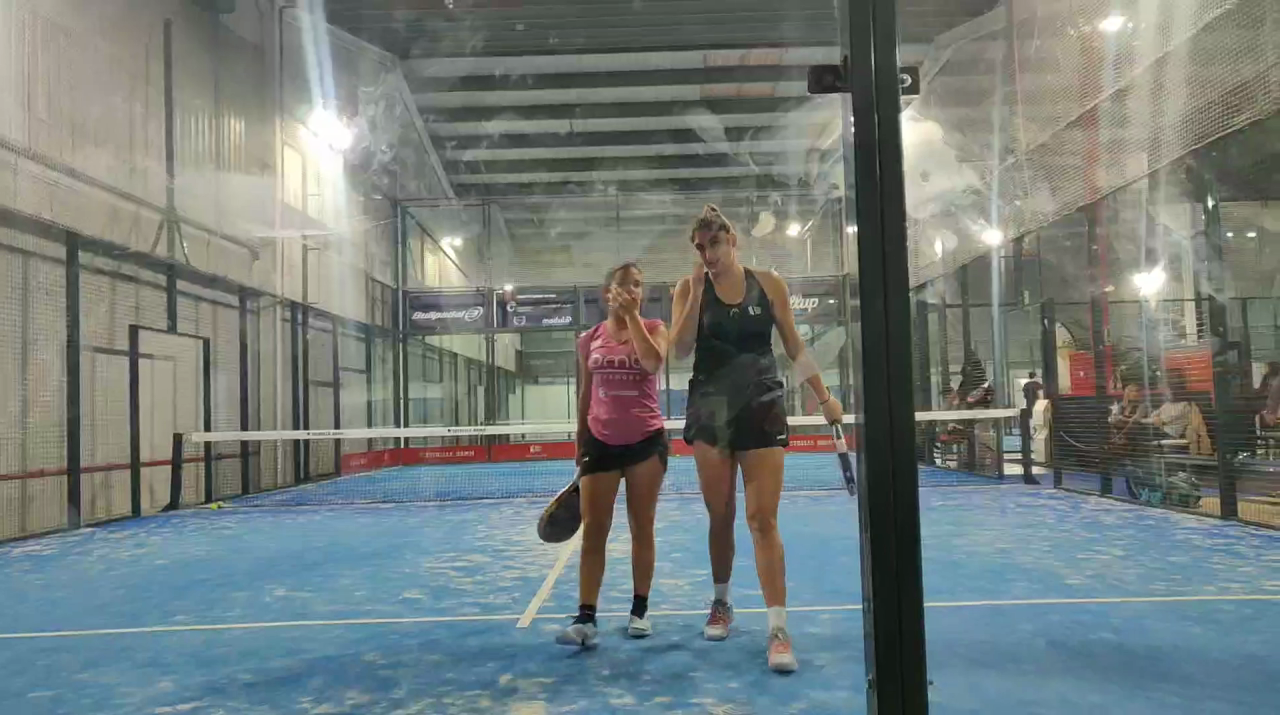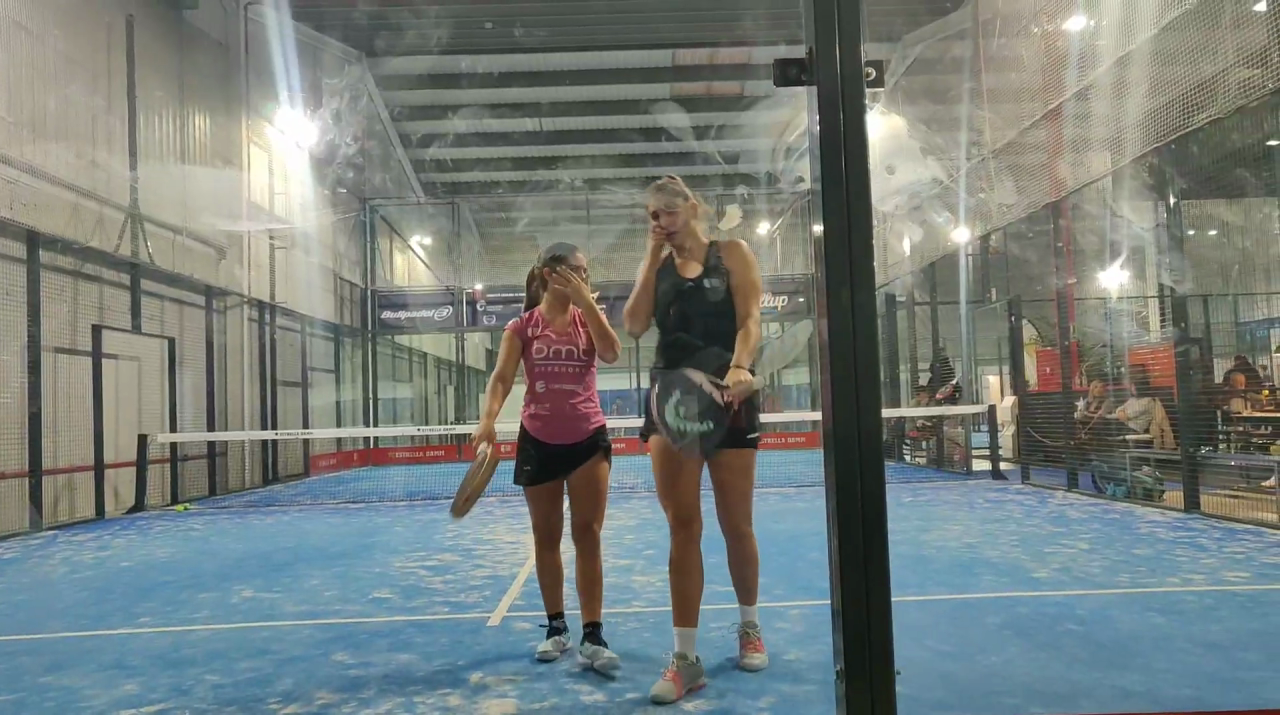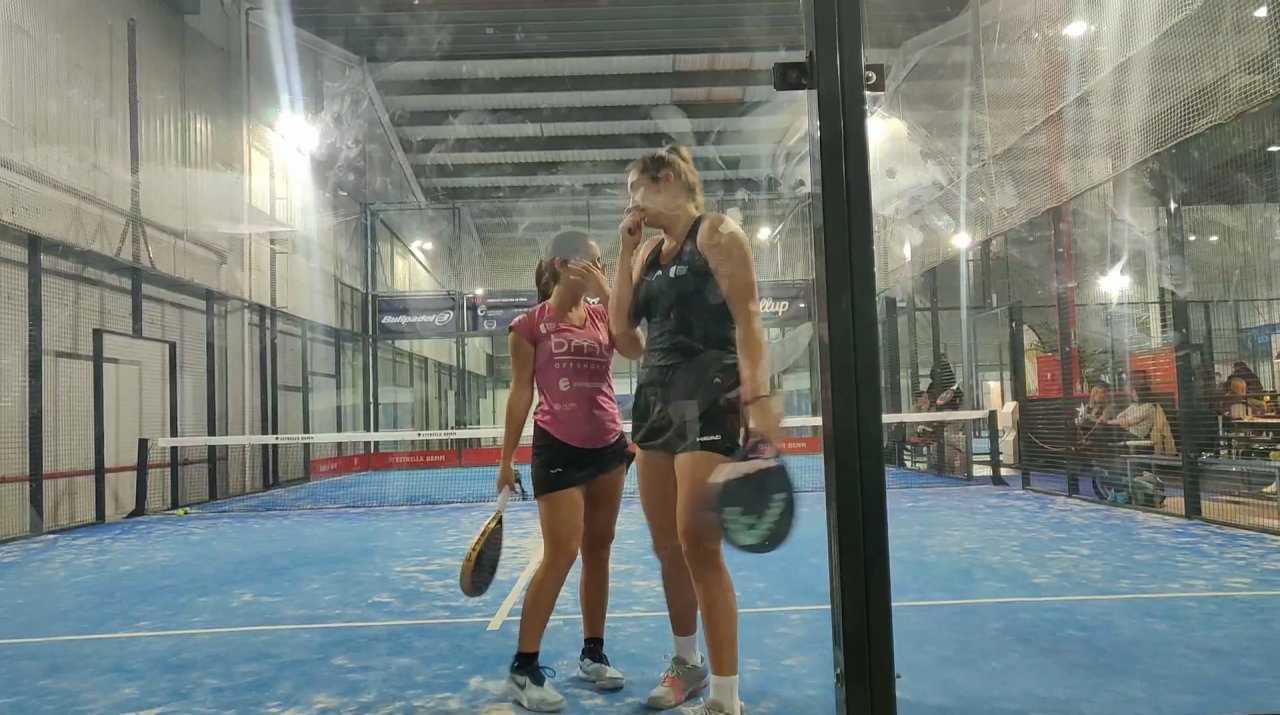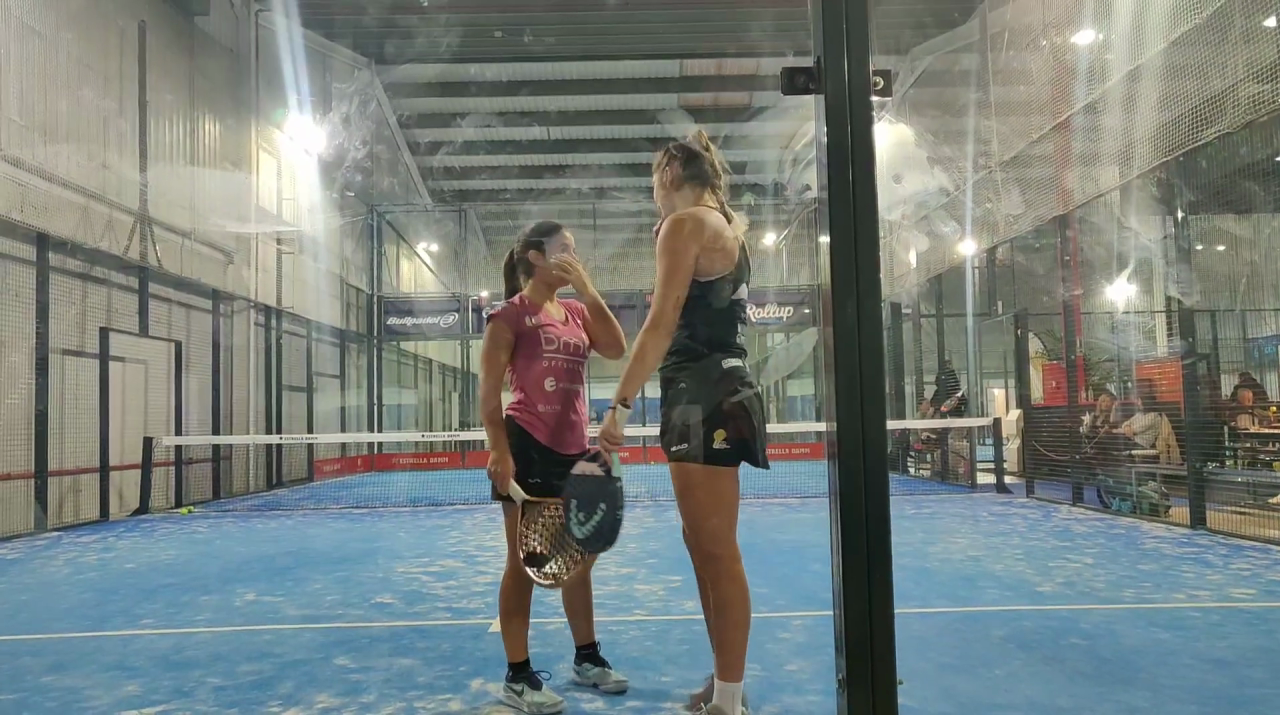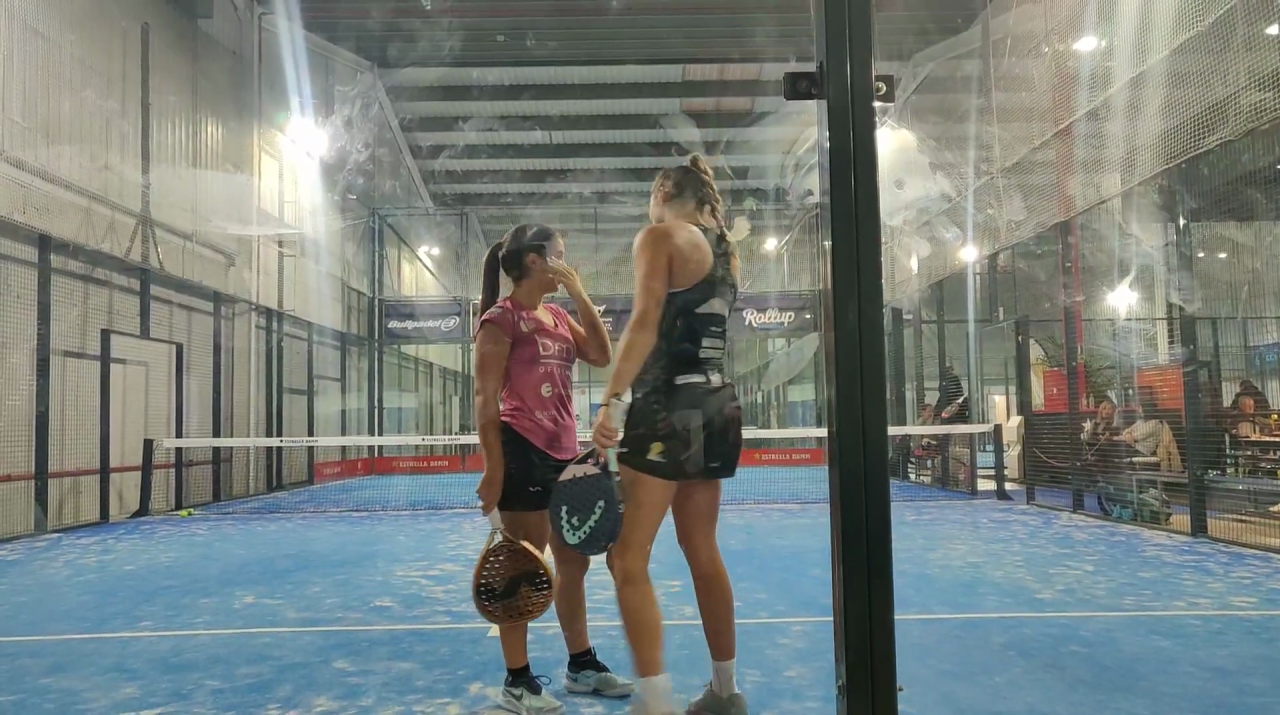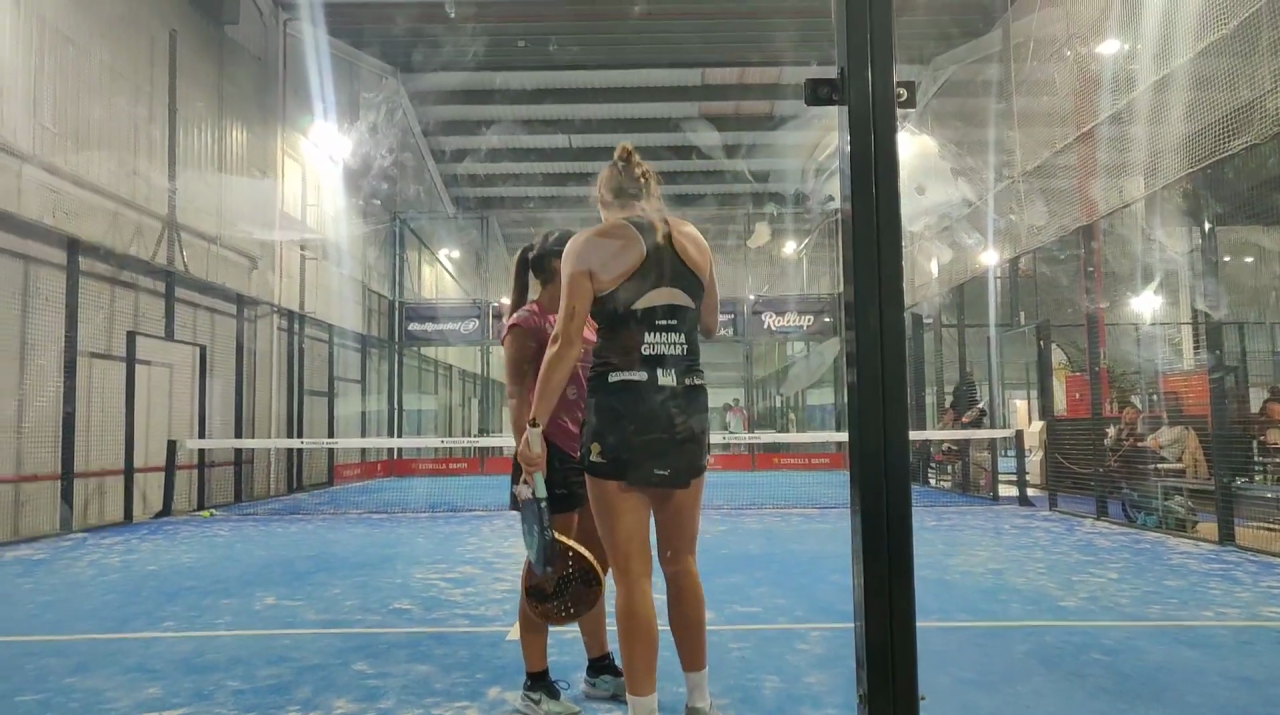
dt=0.7s
person 1, frame 1
left shoulder: (768, 283)
right shoulder: (688, 288)
left elbow: (794, 345)
right elbow: (680, 350)
left wrist: (823, 395)
right wrist: (696, 294)
left hip: (762, 405)
right hip: (710, 408)
left knee: (763, 518)
right knee: (720, 515)
left ankle: (777, 632)
right ankle: (721, 601)
person 1, frame 2
left shoulder: (731, 254)
right shoulder: (655, 265)
left elbow: (749, 319)
right elbow: (634, 326)
left wrist: (739, 368)
right wrist: (653, 258)
left knee: (737, 526)
right knee: (683, 527)
left ankle: (749, 624)
right ankle: (685, 658)
person 1, frame 3
left shoulder: (716, 233)
right shoulder: (648, 251)
left elbow: (746, 317)
right elbow: (621, 329)
left wrist: (758, 394)
right wrist: (627, 251)
left hip: (707, 399)
right hip: (654, 399)
left knee: (698, 545)
right knee: (667, 546)
right ankle: (686, 662)
person 1, frame 4
left shoulder: (684, 223)
right shoulder: (726, 227)
left elbow: (663, 323)
left wrist: (619, 404)
left hip: (702, 400)
right hip: (718, 397)
left knee: (716, 556)
right knee: (706, 551)
person 1, frame 5
left shoulder: (658, 237)
right shoulder: (723, 250)
left elbow: (645, 325)
left wrist: (610, 401)
left hip: (668, 407)
right hip: (711, 406)
left knee: (627, 560)
right knee: (703, 553)
person 1, frame 6
left shoulder: (591, 244)
right shoulder: (691, 237)
left elbow: (567, 342)
left wrist: (534, 424)
left hip: (622, 414)
right hip: (686, 412)
left knee: (632, 575)
right knee: (681, 565)
person 2, frame 1
left shoulder: (652, 328)
right shoulder: (589, 339)
left elbow: (653, 363)
right elbow: (585, 395)
left wrist: (632, 316)
right wrist: (579, 443)
left hip: (645, 440)
right hip: (600, 441)
left knee: (642, 527)
right knee: (593, 528)
left ankle: (639, 609)
right ankle: (586, 617)
person 2, frame 2
left shoulder: (588, 317)
right shoulder: (521, 327)
left elbow: (611, 353)
right elbow: (502, 378)
left wrist: (586, 301)
right wrist: (486, 421)
left hip: (589, 439)
right hip: (539, 442)
left knee: (588, 535)
right knee: (546, 539)
left ankle: (592, 637)
right ankle: (556, 628)
person 2, frame 3
left shoulder: (601, 315)
right shoulder: (530, 324)
right elbow: (520, 394)
left wrist: (606, 293)
right wrist: (506, 460)
left hip: (608, 443)
right hip: (557, 446)
left knee: (598, 550)
right knee: (561, 554)
left ankle: (593, 653)
right ankle: (524, 667)
person 2, frame 4
left shoulder: (575, 311)
right shoulder: (510, 315)
left elbow: (616, 348)
right elbow: (489, 390)
left wrist: (587, 289)
right wrist: (500, 452)
left hip: (574, 447)
right hip: (530, 447)
right knee: (525, 562)
left ankle: (587, 658)
person 2, frame 5
left shoulder: (557, 316)
right shoulder: (501, 319)
left elbow: (601, 355)
right elbow: (486, 398)
left wrist: (581, 296)
right wrist: (494, 468)
left hip: (564, 453)
right hip: (525, 454)
left knee: (573, 563)
left ankle: (581, 664)
person 2, frame 6
left shoulder: (584, 320)
right shoulder: (528, 321)
right elbow: (519, 400)
right wrist: (529, 465)
left hip: (589, 456)
right hip: (553, 457)
left knee: (594, 565)
left ankle: (600, 669)
